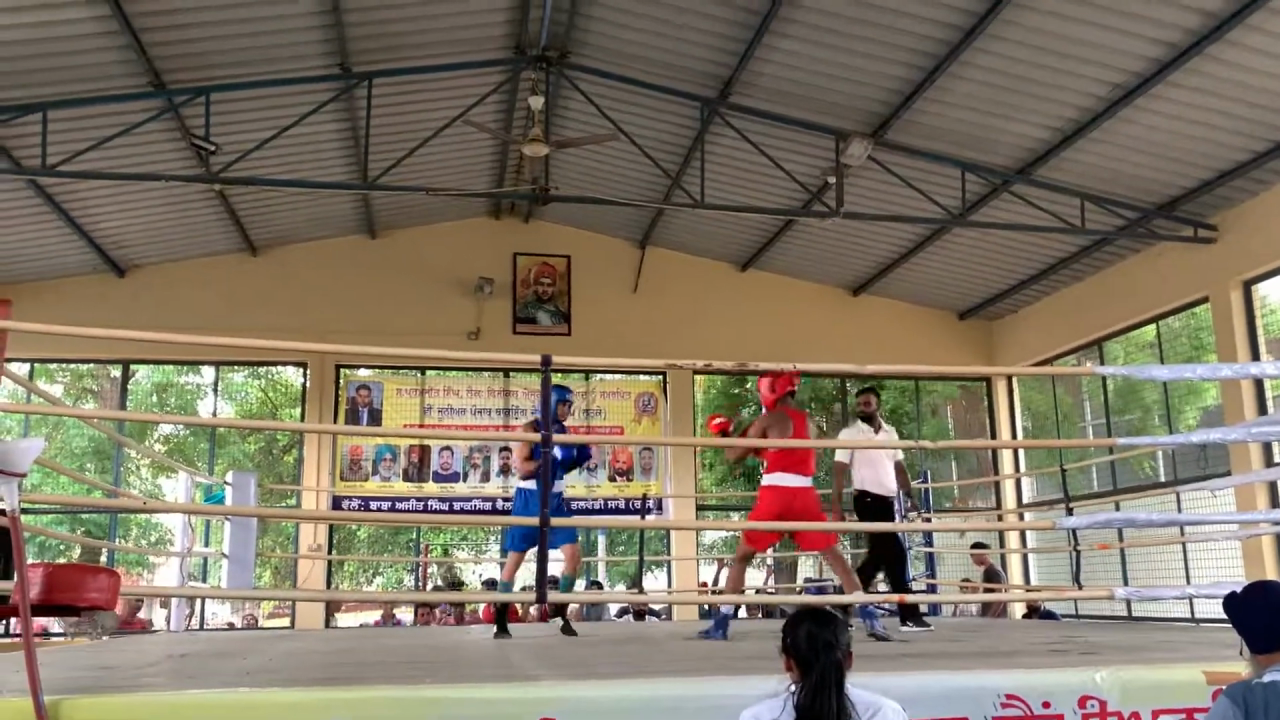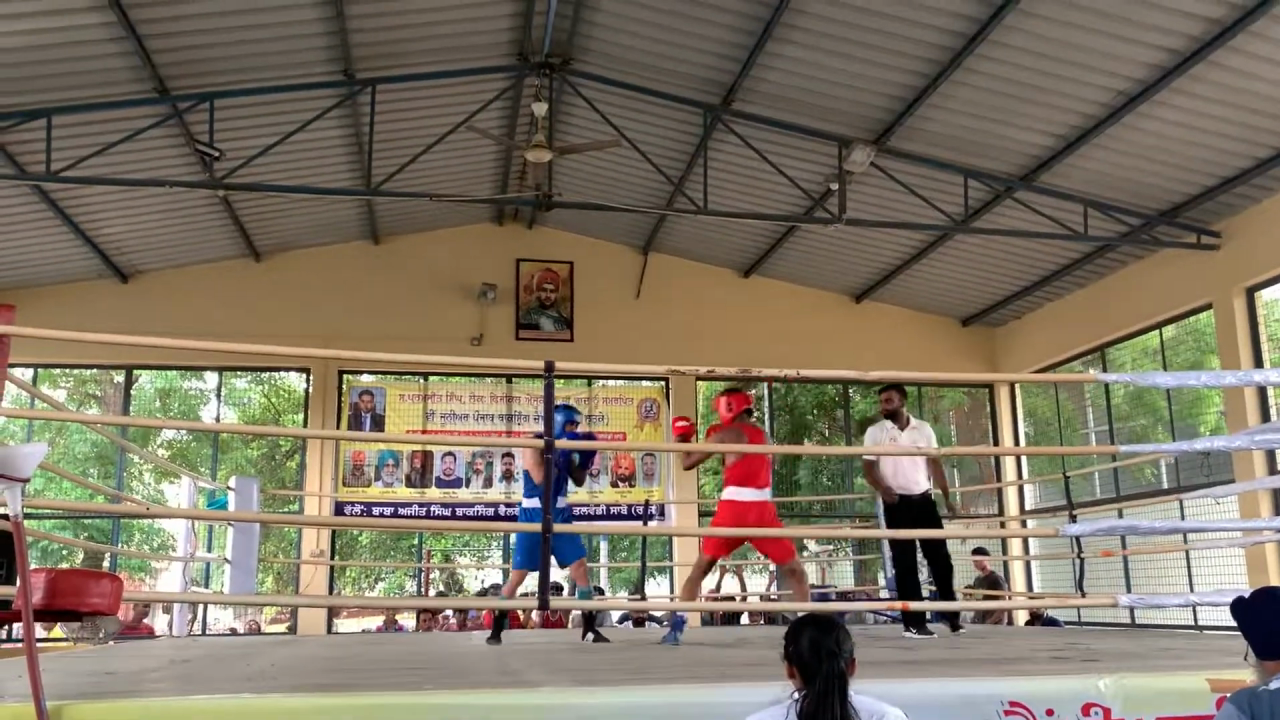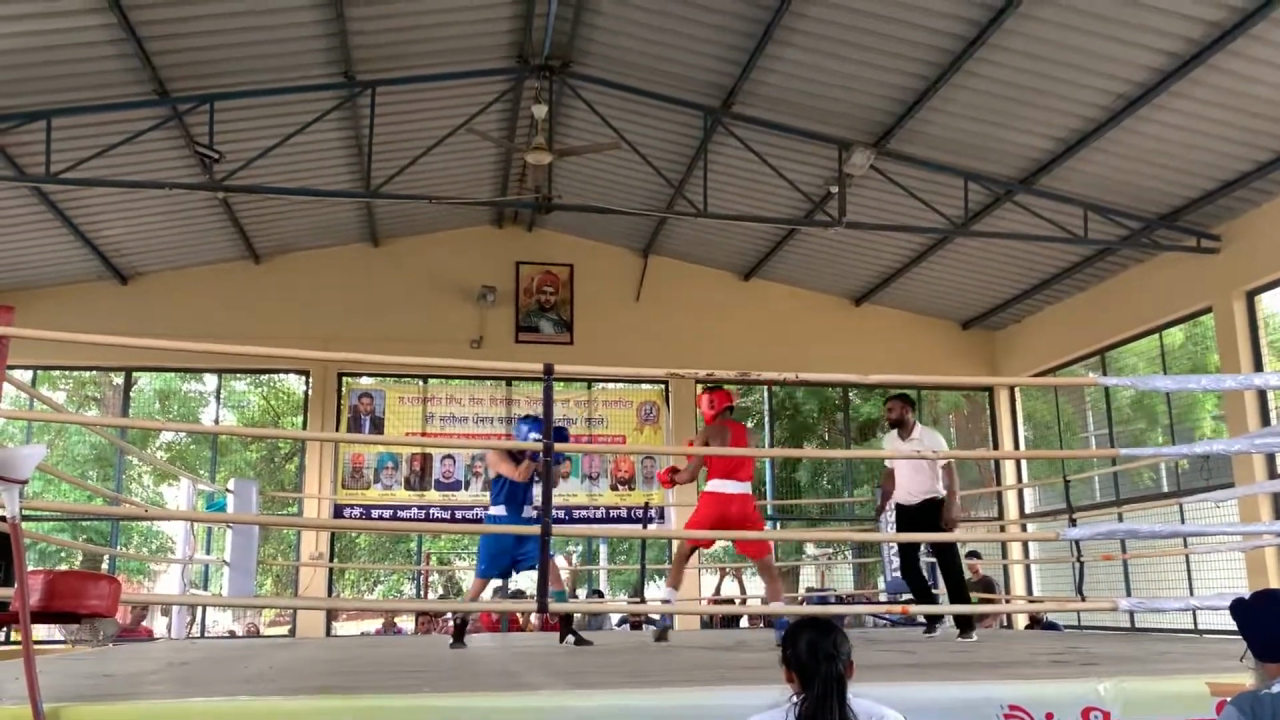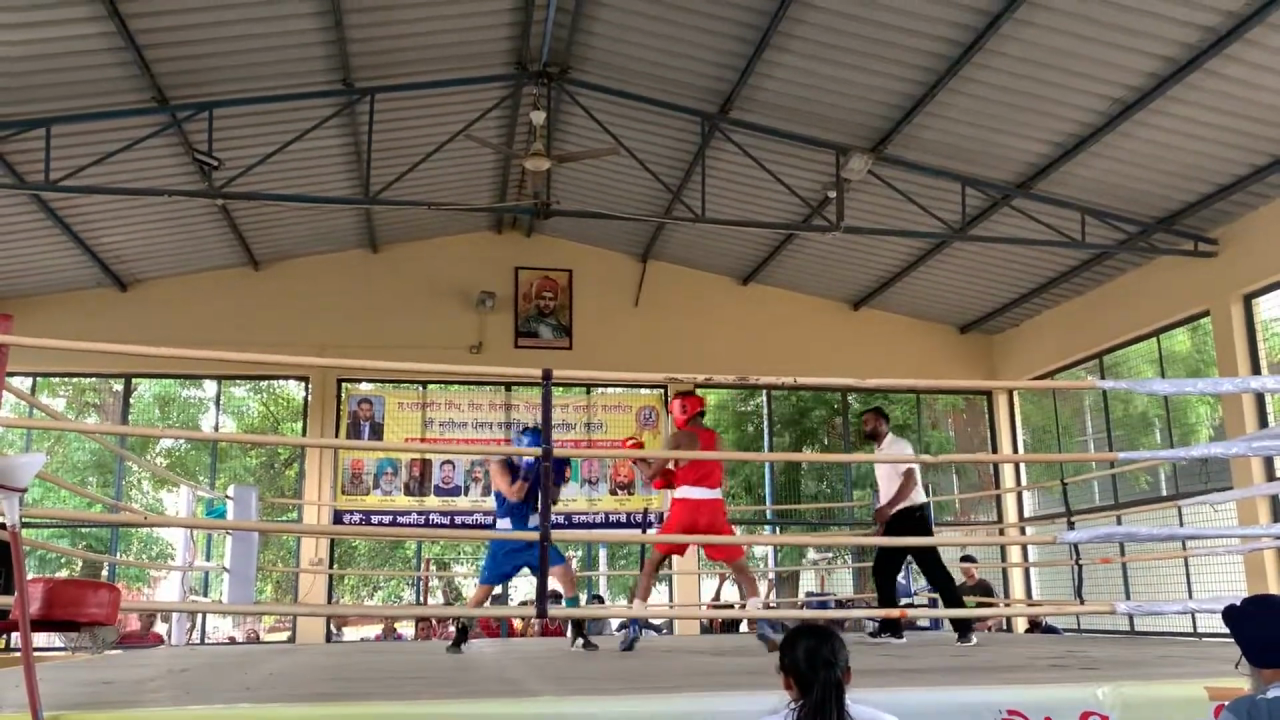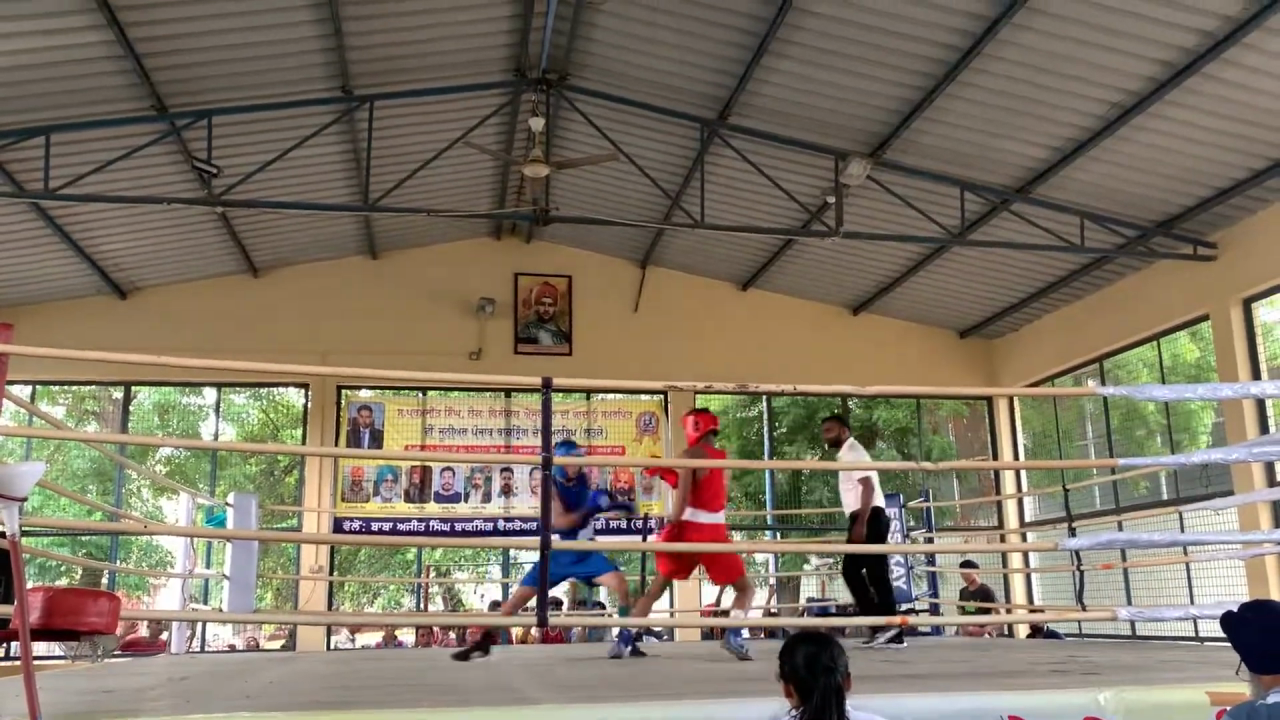
dt=0.3s
person 1, frame 1
left shoulder: (768, 419)
right shoulder: (808, 423)
left elbow: (736, 454)
left wrist: (722, 436)
left hip: (773, 496)
right hip: (804, 497)
left knee: (740, 558)
right knee: (837, 560)
left ankle: (721, 623)
right ankle: (868, 617)
person 1, frame 2
left shoulder: (725, 434)
right shoulder: (764, 437)
left elbow: (687, 463)
left wrist: (682, 438)
left hip: (732, 510)
right hip: (762, 511)
left knee: (701, 569)
right knee: (796, 573)
left ankle: (676, 627)
person 1, frame 3
left shoulder: (708, 432)
right shoulder: (745, 433)
left elbow: (688, 475)
left wrist: (671, 476)
left hip: (713, 501)
right hip: (742, 503)
left knee: (681, 555)
right knee: (768, 570)
right ankle: (782, 629)
person 1, frame 4
left shoulder: (678, 437)
right shoulder: (716, 439)
left elbow: (651, 474)
left wrist: (636, 455)
left hip: (685, 508)
right hip: (714, 511)
left knee: (651, 565)
right knee: (742, 571)
left ankle: (634, 626)
right ankle: (762, 623)
person 1, frame 5
left shoulder: (689, 455)
right shoulder: (726, 459)
left elbow: (683, 495)
left wrist: (669, 530)
right wrist: (668, 473)
left hip: (687, 530)
right hip: (714, 532)
left knee: (656, 589)
right knee: (745, 587)
right ankle: (733, 634)
person 2, frame 1
left shoulder: (890, 433)
right shoulder: (849, 434)
left elbow: (899, 468)
right elbow: (840, 470)
left wrist: (910, 497)
right wrist: (837, 505)
left hip: (888, 501)
right hip: (868, 500)
left knee: (876, 559)
right knee: (894, 555)
right ankle: (909, 615)
person 2, frame 2
left shoulder: (923, 429)
right shoulder: (875, 432)
left elbow: (934, 463)
right elbow: (868, 468)
left wrist: (947, 496)
right wrist: (882, 490)
left hip: (923, 499)
right hip: (897, 502)
left knee: (940, 557)
right knee: (905, 562)
left ankle: (951, 615)
right ankle: (913, 622)
person 2, frame 3
left shoulder: (931, 437)
right shoulder: (889, 440)
left elbow: (949, 472)
left wrist: (951, 506)
right wrist: (883, 503)
left hip: (932, 507)
right hip: (904, 510)
left knee: (950, 564)
right knee: (908, 567)
left ankle: (966, 625)
right ankle: (933, 615)
person 2, frame 4
left shoulder: (899, 446)
right shoulder: (878, 452)
left elbow: (910, 479)
left wrist: (887, 507)
right wrist: (881, 523)
left hip: (912, 515)
right hip: (894, 519)
left knee: (935, 572)
right knee: (882, 572)
left ankle: (964, 628)
right ankle: (891, 627)
person 2, frame 5
left shoulder: (853, 452)
right shoulder: (847, 453)
left elbow: (868, 487)
left wrist: (861, 523)
right wrist: (860, 523)
left hip: (868, 517)
right hip: (873, 517)
left knee: (851, 571)
right knee: (877, 575)
left ankle: (883, 624)
right ankle: (892, 634)
person 3, frame 1
left shoulder: (562, 431)
right shoulder: (530, 429)
right elbow: (522, 469)
left wrist: (578, 457)
right wrist: (550, 458)
left hip: (556, 502)
right hip: (528, 500)
left knee: (573, 555)
right knee: (515, 560)
left ankle: (560, 611)
right ankle: (501, 621)
person 3, frame 2
left shoulder: (564, 447)
right shoulder: (534, 445)
left elbow: (579, 480)
right elbow: (540, 479)
left wrist: (586, 458)
right wrist: (559, 457)
left hip: (560, 516)
right hip: (533, 517)
left knee: (580, 569)
right knee: (518, 575)
left ankle: (589, 628)
right ankle: (496, 628)
person 3, frame 3
left shoulder: (529, 454)
right shoulder: (498, 454)
right elbow: (520, 476)
left wrist: (557, 454)
right wrist: (533, 450)
left hip: (525, 525)
right hip: (498, 526)
left knee: (552, 571)
right knee: (480, 583)
left ankle: (567, 630)
right ankle: (458, 634)
person 3, frame 4
left shoulder: (535, 467)
right shoulder: (499, 466)
left elbow: (552, 500)
right elbow: (514, 496)
left wrist: (558, 474)
right wrist: (528, 470)
right hip: (507, 537)
left knee: (567, 575)
right knee: (484, 590)
left ankle: (579, 634)
right ankle: (459, 638)
person 3, frame 5
left shoulder: (581, 477)
right shoulder: (549, 485)
right elbow: (560, 523)
right wrist: (590, 507)
left hip: (586, 550)
right hip: (557, 553)
left knee: (619, 584)
right knee: (521, 596)
left ankle: (626, 639)
right ankle: (484, 642)
